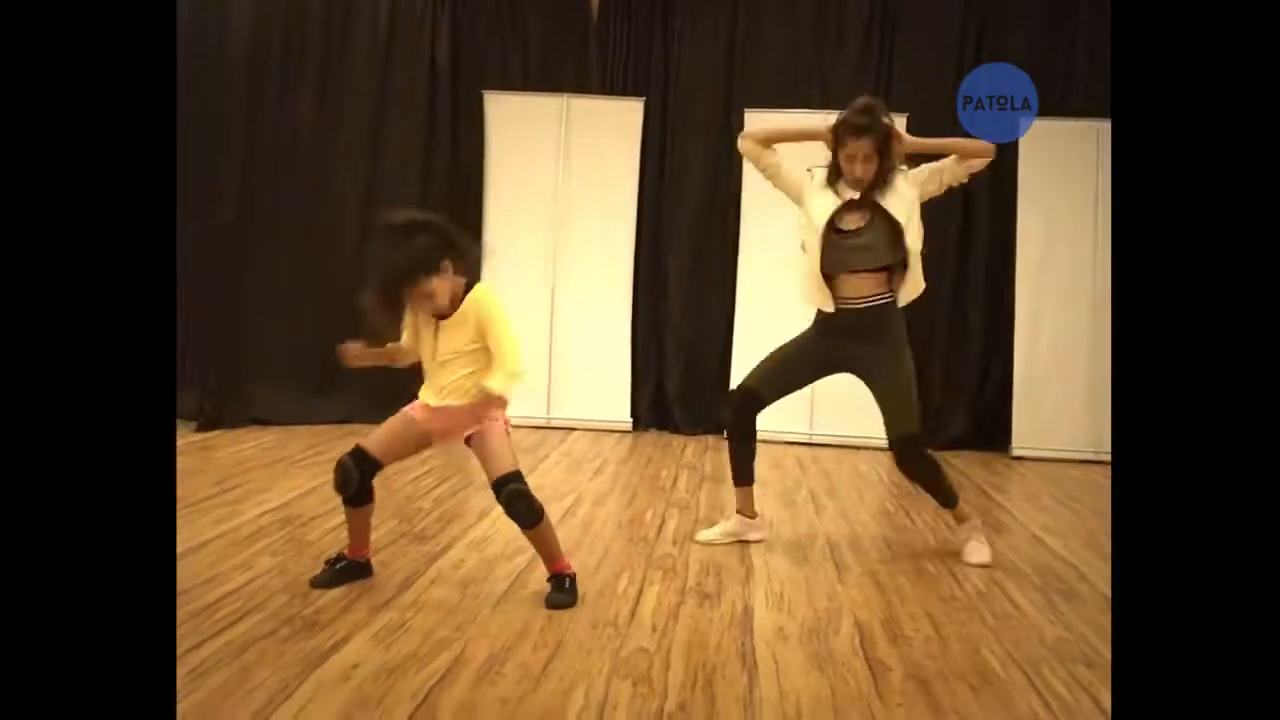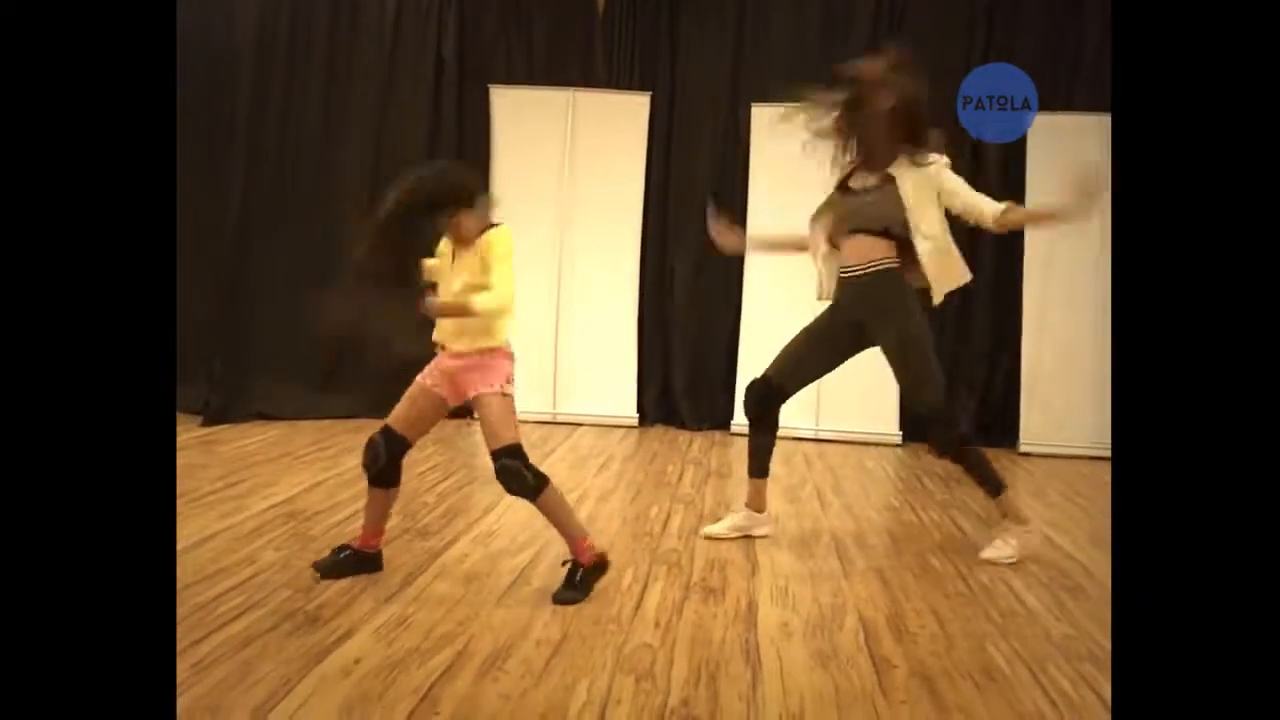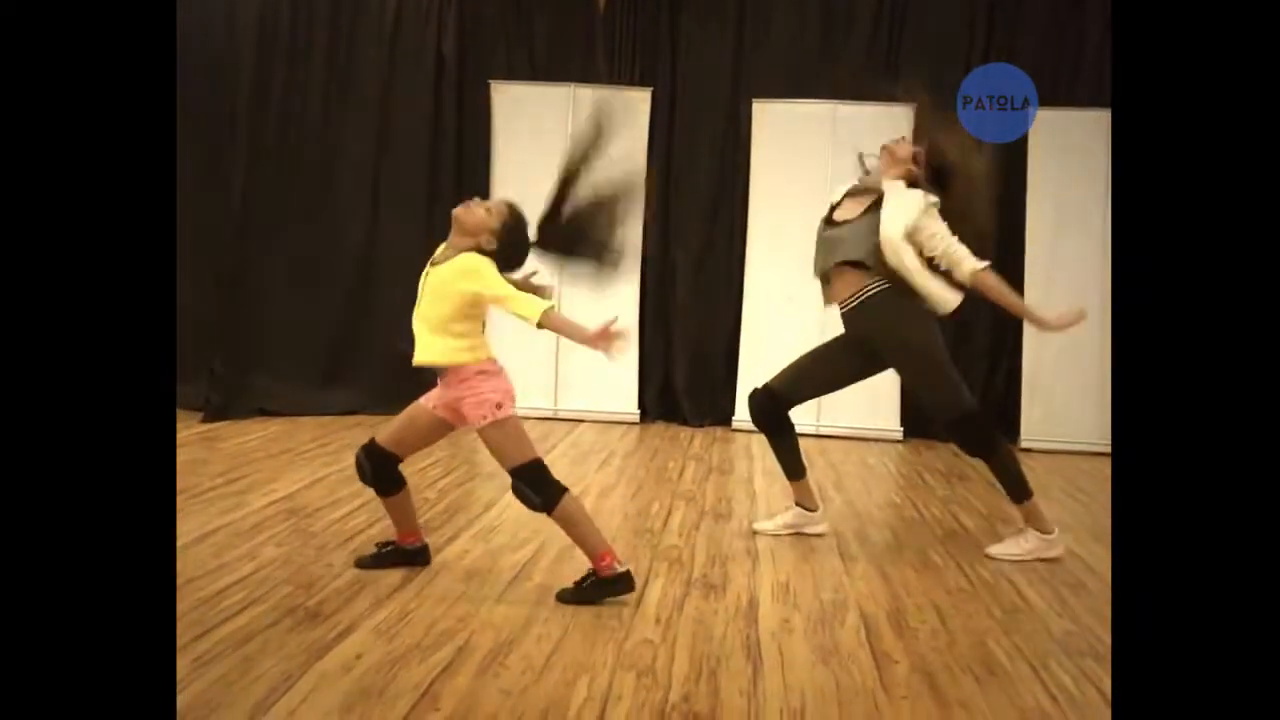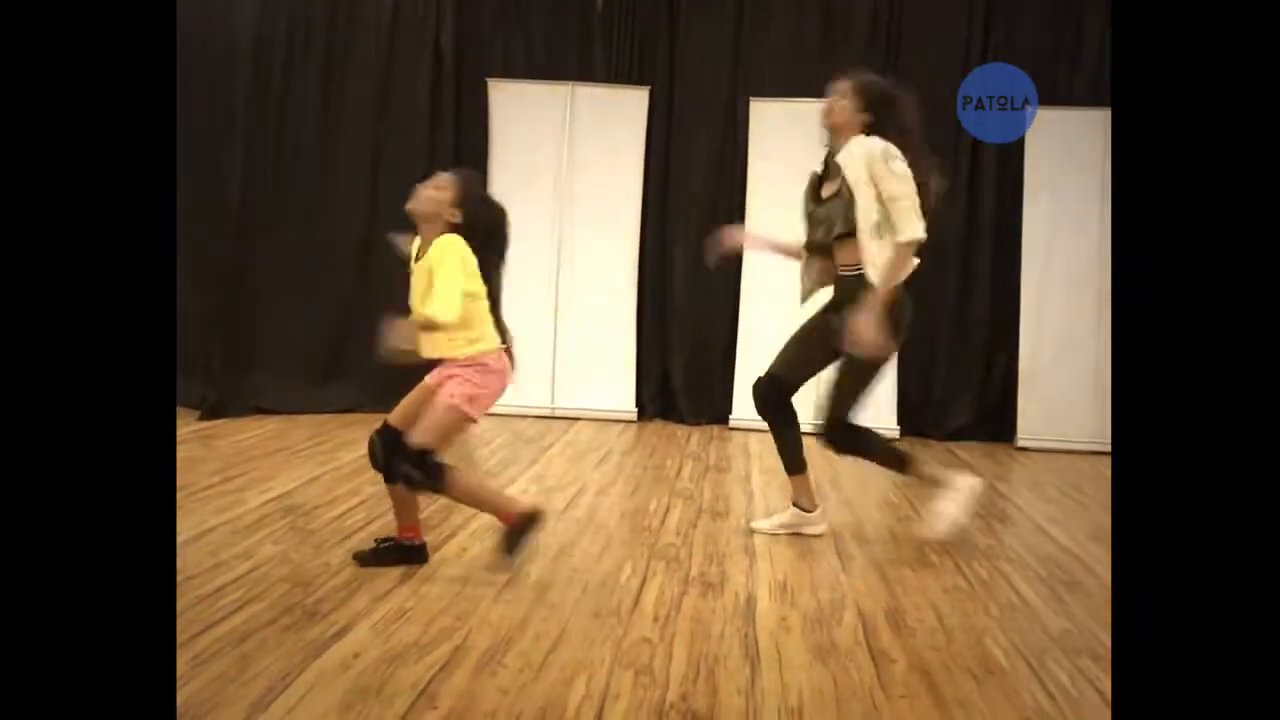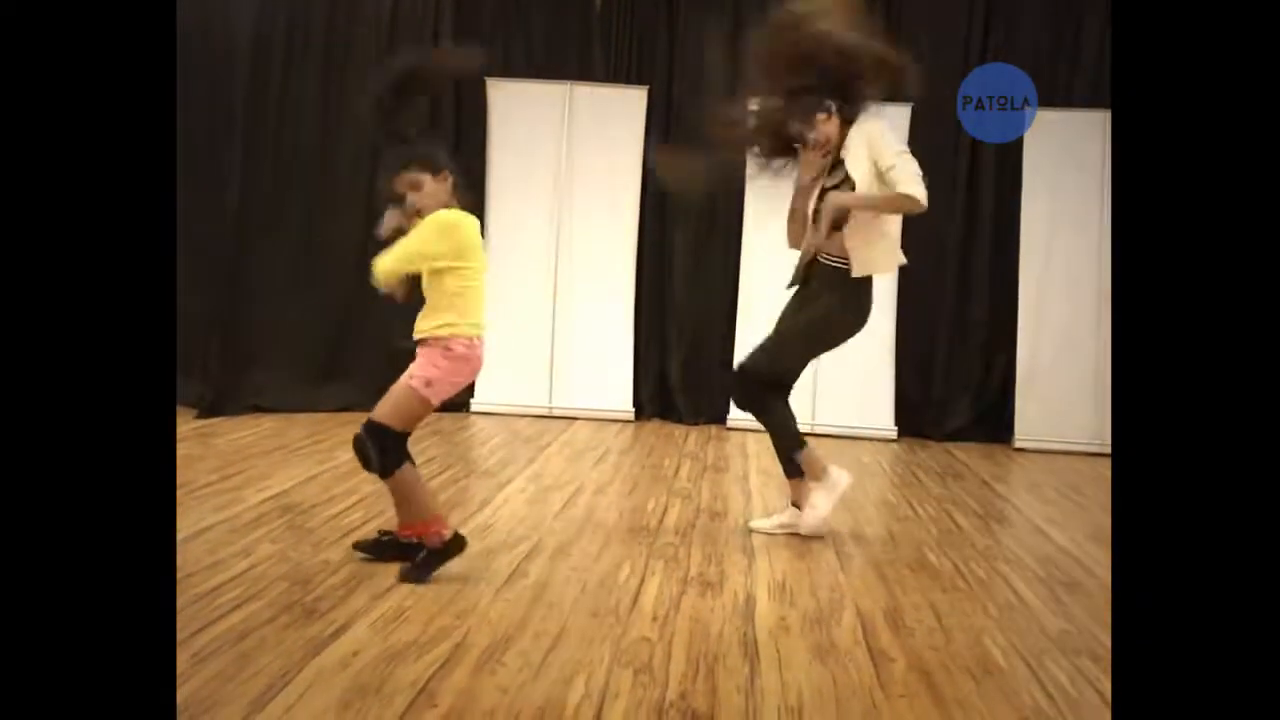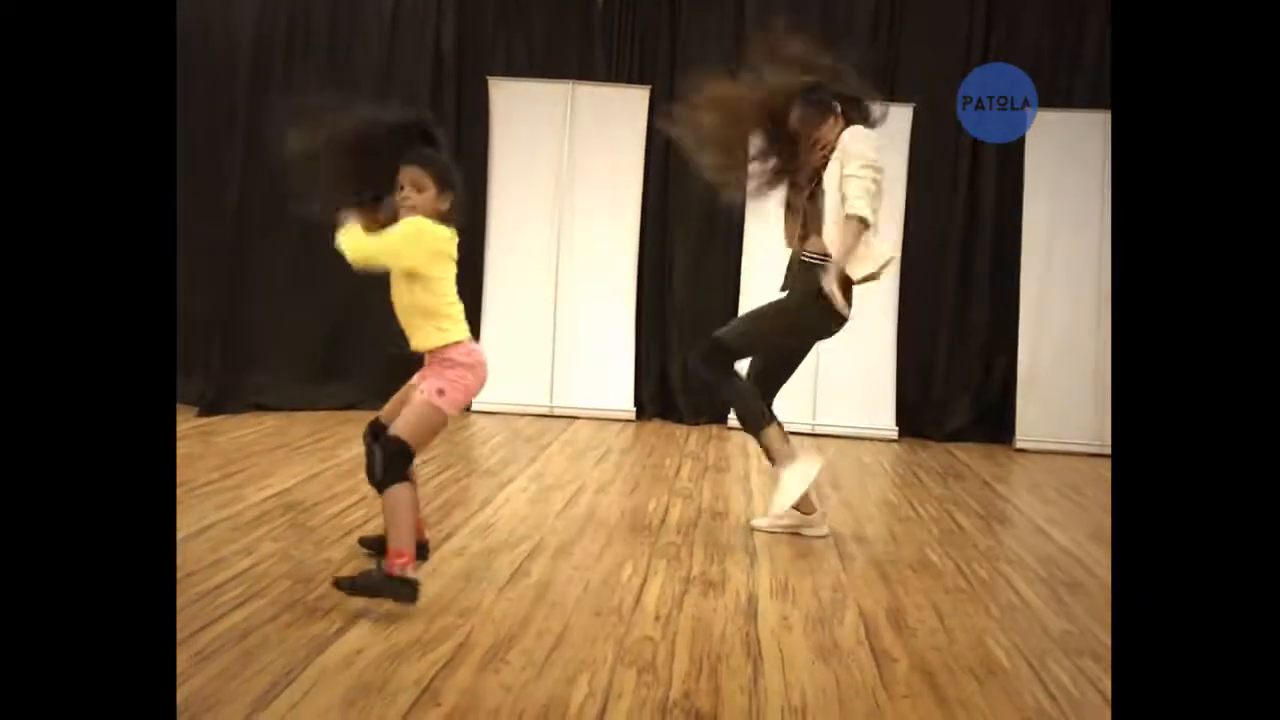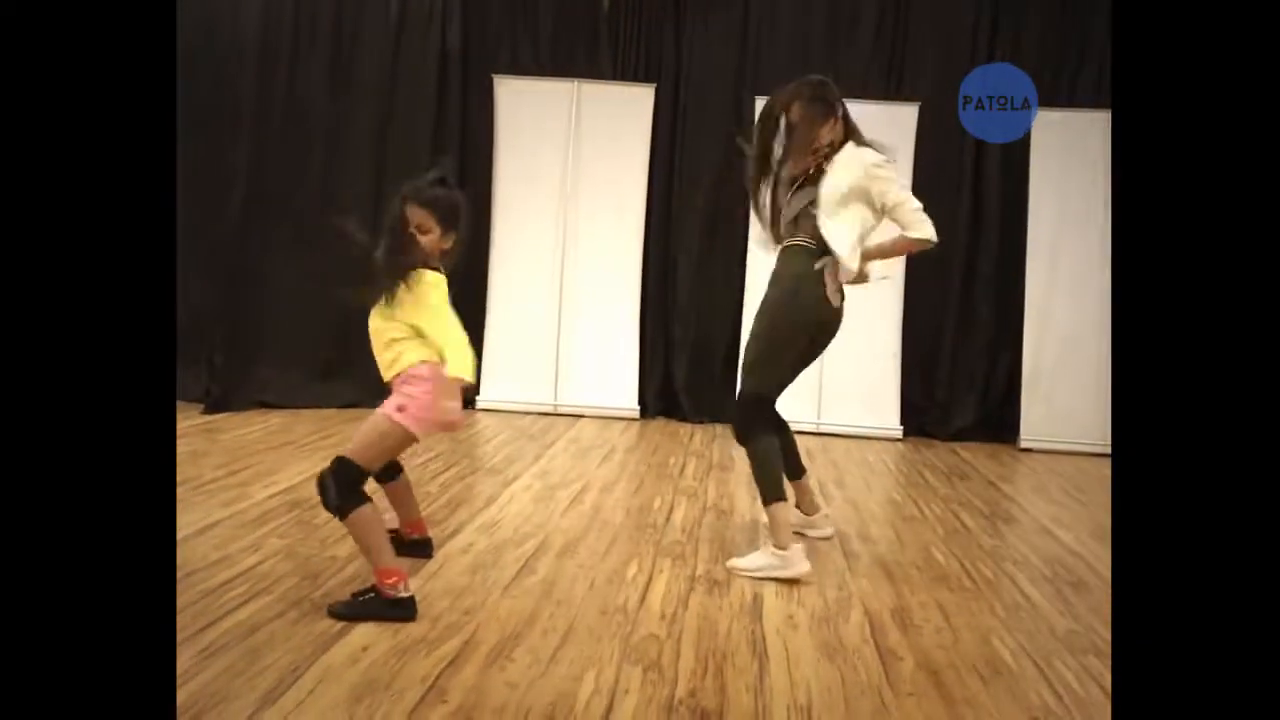
dt=0.2s
person 1, frame 1
left shoulder: (903, 188)
right shoulder: (817, 193)
left elbow: (982, 154)
right elbow: (748, 143)
left wrist: (905, 143)
right wrist: (814, 132)
left hip: (881, 331)
right hip: (829, 328)
left knee: (908, 446)
right knee: (741, 402)
left ankle: (966, 524)
right ankle: (747, 517)
person 1, frame 2
left shoulder: (921, 172)
right shoulder: (854, 172)
left elbow: (991, 215)
right elbow: (819, 240)
left wrist: (1060, 213)
right wrist: (749, 241)
left hip: (888, 299)
right hip: (845, 307)
left knee: (936, 422)
right knee: (761, 394)
left ankle: (1013, 521)
right ankle: (754, 511)
person 1, frame 3
left shoulder: (909, 203)
right shoulder: (852, 200)
left elbow: (967, 265)
left wrist: (1035, 318)
left hip: (896, 321)
right hip: (861, 332)
left knee: (970, 425)
right knee: (766, 402)
left ankle: (1042, 529)
right ankle: (806, 509)
person 1, frame 4
left shoulder: (876, 153)
right shoulder: (829, 171)
left elbow: (910, 235)
left wrist: (874, 308)
right wrist: (757, 241)
left hip: (875, 300)
right hip: (843, 299)
left knee: (836, 427)
right knee: (769, 390)
left ankle: (949, 482)
right ankle: (804, 507)
person 1, frame 5
left shoulder: (872, 137)
right shoulder: (815, 163)
left elbow: (914, 196)
right elbow: (798, 238)
left wrist: (850, 200)
right wrist: (809, 178)
left hip: (842, 294)
right hip: (811, 286)
left knee: (748, 382)
right knee: (769, 393)
left ankle: (819, 476)
right ankle: (805, 507)
person 1, frame 6
left shoulder: (856, 144)
right shoulder: (820, 155)
left elbow: (861, 210)
right elbow: (777, 202)
left wrist: (834, 268)
left hip: (820, 292)
right hip: (808, 287)
left knee: (710, 355)
right knee: (757, 393)
left ankle: (790, 460)
right ankle: (804, 511)
person 1, frame 7
left shoulder: (863, 165)
right shoulder: (805, 167)
left elbow: (923, 233)
right elbow: (776, 216)
left wrist: (861, 255)
right wrist: (793, 162)
left hip: (799, 288)
right hip: (813, 298)
left knee: (749, 410)
right knee: (759, 406)
left ankle: (783, 548)
right ankle: (811, 512)
person 2, frame 1
left shoulder: (481, 302)
right shoulder: (417, 306)
left elbow: (509, 367)
right elbow: (410, 352)
left wrist: (478, 402)
right wrist: (369, 355)
left hip: (480, 408)
right hip: (431, 406)
left knee: (512, 491)
right knee: (352, 469)
left ankle: (562, 574)
right ankle: (355, 558)
person 2, frame 2
left shoulder: (497, 243)
right shoulder: (449, 243)
left elbow: (500, 303)
left wrist: (451, 303)
left hip: (484, 363)
right hip: (446, 361)
left knee: (512, 467)
right knee: (383, 449)
left ankle: (586, 556)
right ankle: (367, 545)
person 2, frame 3
left shoulder: (475, 268)
right shoulder: (444, 254)
left elbow: (526, 307)
left wrist: (585, 335)
left hip: (479, 385)
right hip: (450, 388)
left knee: (532, 482)
right knee: (373, 459)
left ankle: (610, 570)
right ankle: (410, 544)
person 2, frame 4
left shoulder: (446, 249)
right shoulder: (429, 246)
left elbow: (447, 309)
left wrist: (415, 329)
left hip: (479, 368)
right hip: (452, 366)
left knee: (414, 463)
right knee: (384, 445)
left ankle: (515, 513)
right ankle: (409, 540)
person 2, frame 5
left shoulder: (443, 226)
right shoulder: (459, 224)
left elbow: (384, 272)
left wrist: (392, 234)
right wrist: (397, 225)
left hip: (450, 351)
right hip: (443, 347)
left knee: (373, 441)
right knee: (385, 440)
left ankle: (440, 536)
right ankle: (411, 536)
person 2, frame 6
left shoulder: (418, 231)
right shoulder: (437, 235)
left elbow: (357, 252)
left wrist: (350, 223)
right wrist: (383, 216)
left hip: (456, 366)
right hip: (442, 363)
left knee: (387, 454)
right knee: (381, 433)
left ankle: (398, 573)
right ankle: (409, 535)
person 2, frame 7
left shoulder: (425, 284)
right shoulder: (413, 269)
left elbow: (454, 343)
left wrist: (451, 395)
left hip: (421, 388)
right hip: (415, 388)
left knee: (337, 481)
right knee: (370, 453)
left ankle: (393, 592)
right ankle: (415, 534)
